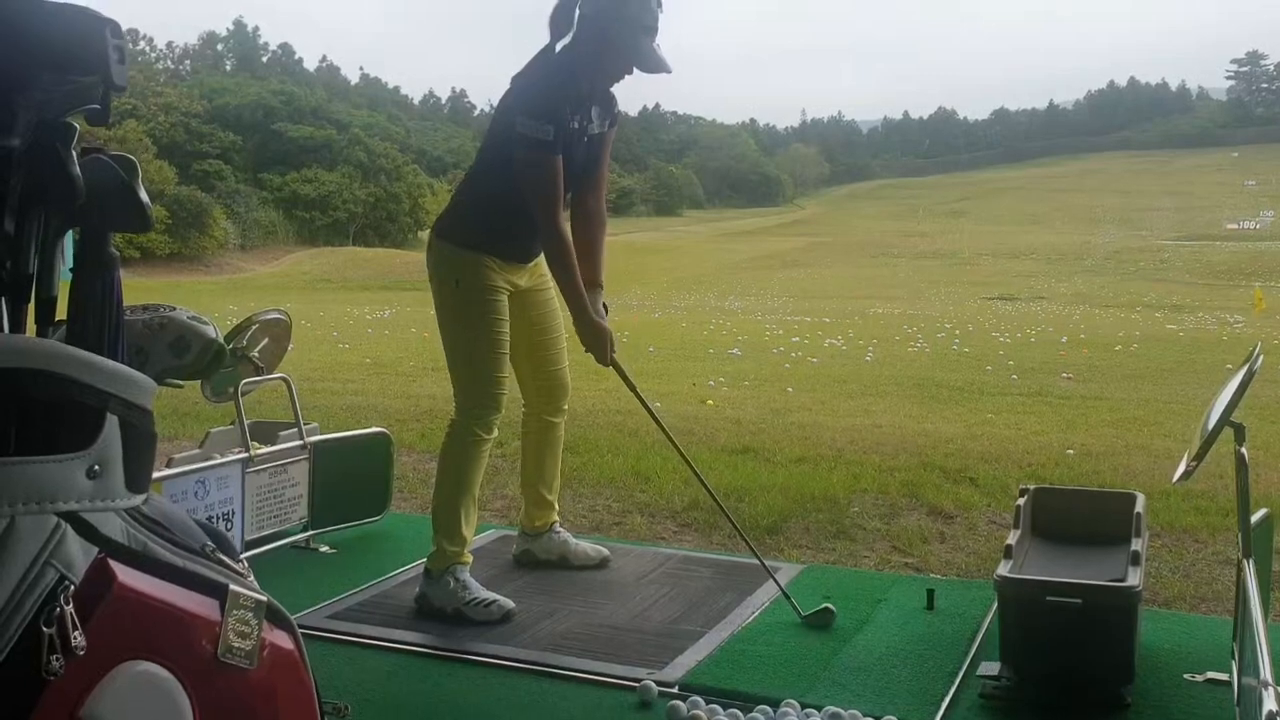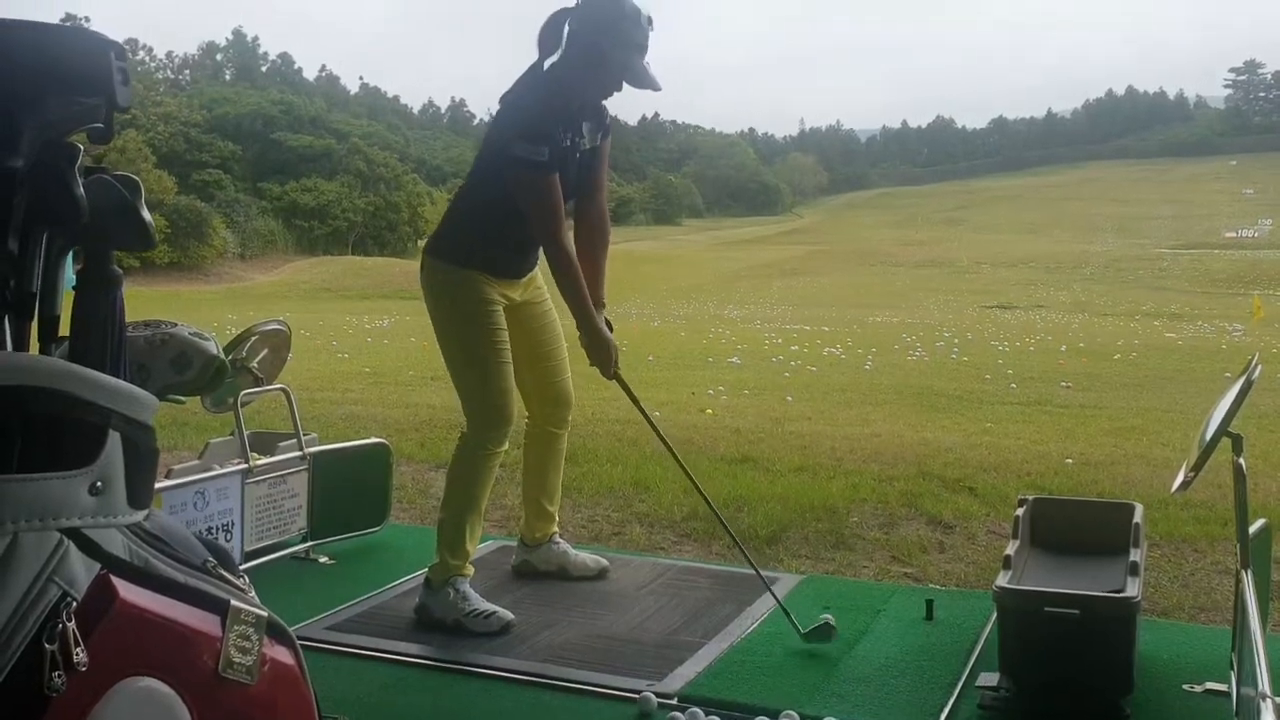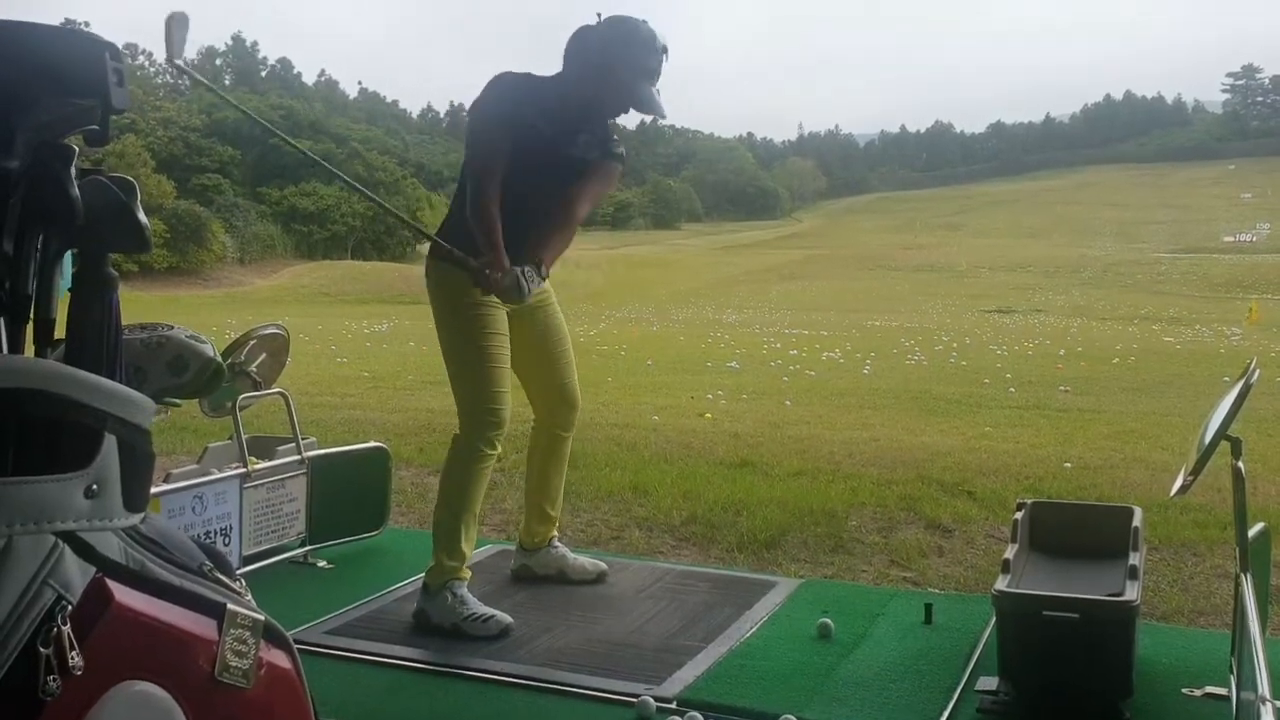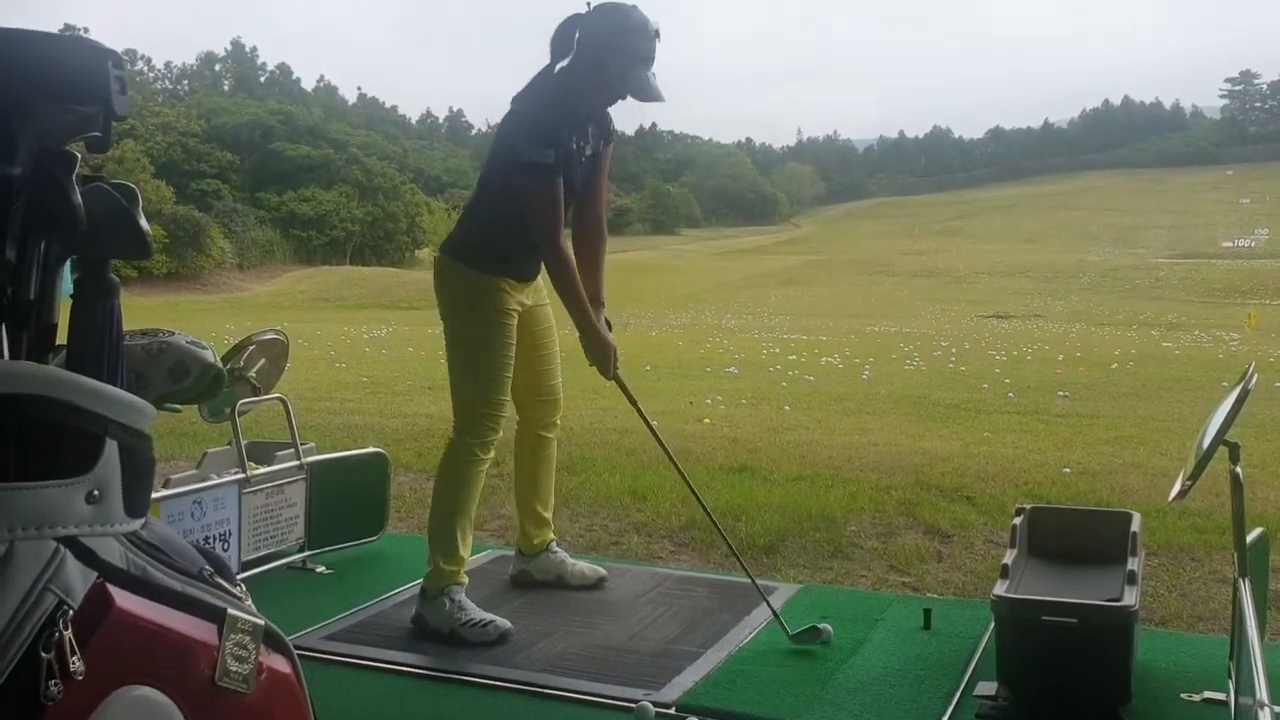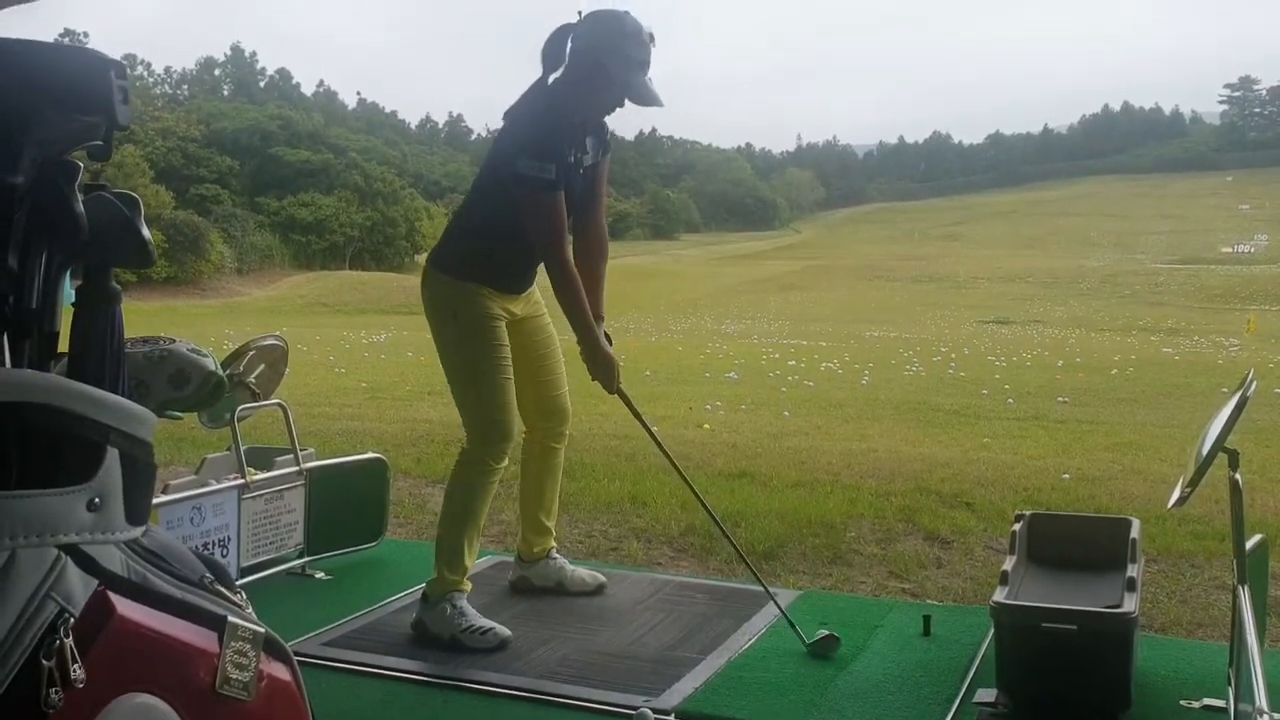
dt=1s
person 1, frame 1
left shoulder: (602, 106)
right shoulder: (538, 98)
left elbow: (590, 205)
right elbow: (551, 216)
left wrist: (595, 296)
right wrist: (585, 314)
left hip: (525, 259)
right hip: (470, 257)
left knee: (551, 393)
right knee: (482, 407)
left ankle: (539, 530)
right ankle: (444, 572)
person 1, frame 2
left shoulder: (594, 120)
right shoulder: (527, 119)
left elbow: (592, 218)
right elbow: (554, 235)
left wrist: (598, 310)
right wrist: (589, 327)
left hip: (522, 275)
right hip: (463, 273)
left knee: (555, 406)
right knee: (493, 420)
left ankle: (538, 540)
right ankle: (444, 584)
person 1, frame 3
left shoulder: (604, 146)
right shoulder: (510, 97)
left elbow: (570, 216)
right elbow: (482, 191)
left wrist: (527, 273)
right wrist: (494, 262)
left hip: (526, 278)
right hip: (466, 273)
left knee: (561, 409)
right knee: (486, 422)
left ankle: (538, 545)
right ankle: (442, 587)
person 1, frame 4
left shoulder: (596, 123)
right shoulder: (537, 120)
left elbow: (591, 223)
right elbow: (551, 236)
left wrist: (596, 309)
right wrist: (587, 327)
left hip: (524, 279)
right hip: (477, 278)
left knee: (543, 412)
right knee: (480, 429)
left ankle: (536, 550)
right ankle: (440, 592)
person 1, frame 5
left shoulder: (592, 133)
right shoulder: (534, 134)
left elbow: (591, 234)
right elbow: (557, 252)
left wrist: (598, 324)
right wrist: (591, 342)
left hip: (518, 289)
right hip: (464, 289)
left knee: (552, 419)
right knee: (492, 437)
left ankle: (535, 556)
right ankle: (442, 599)
